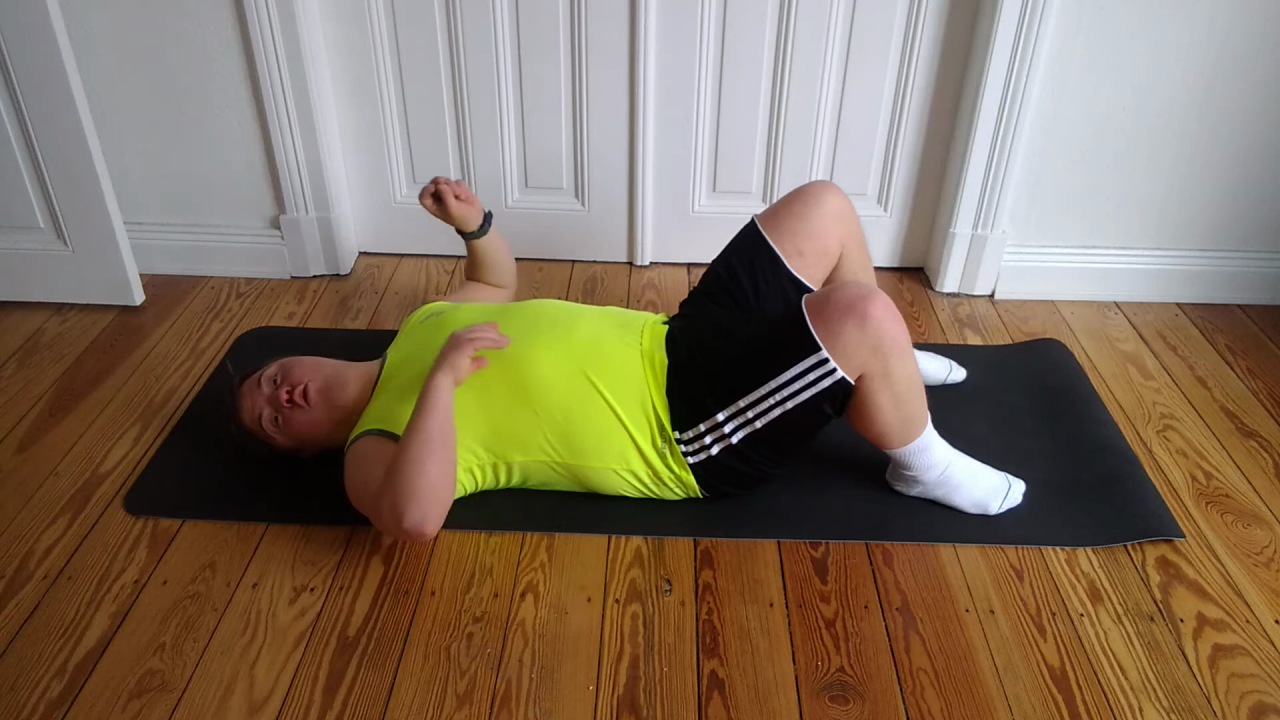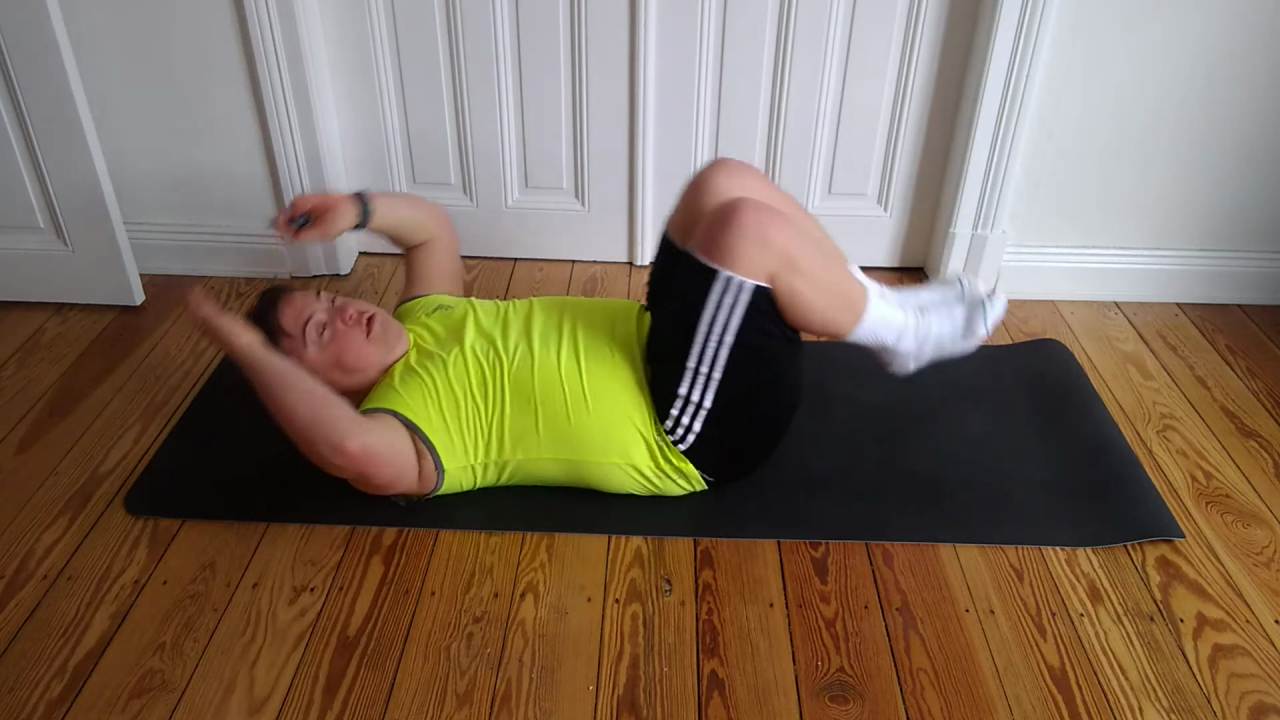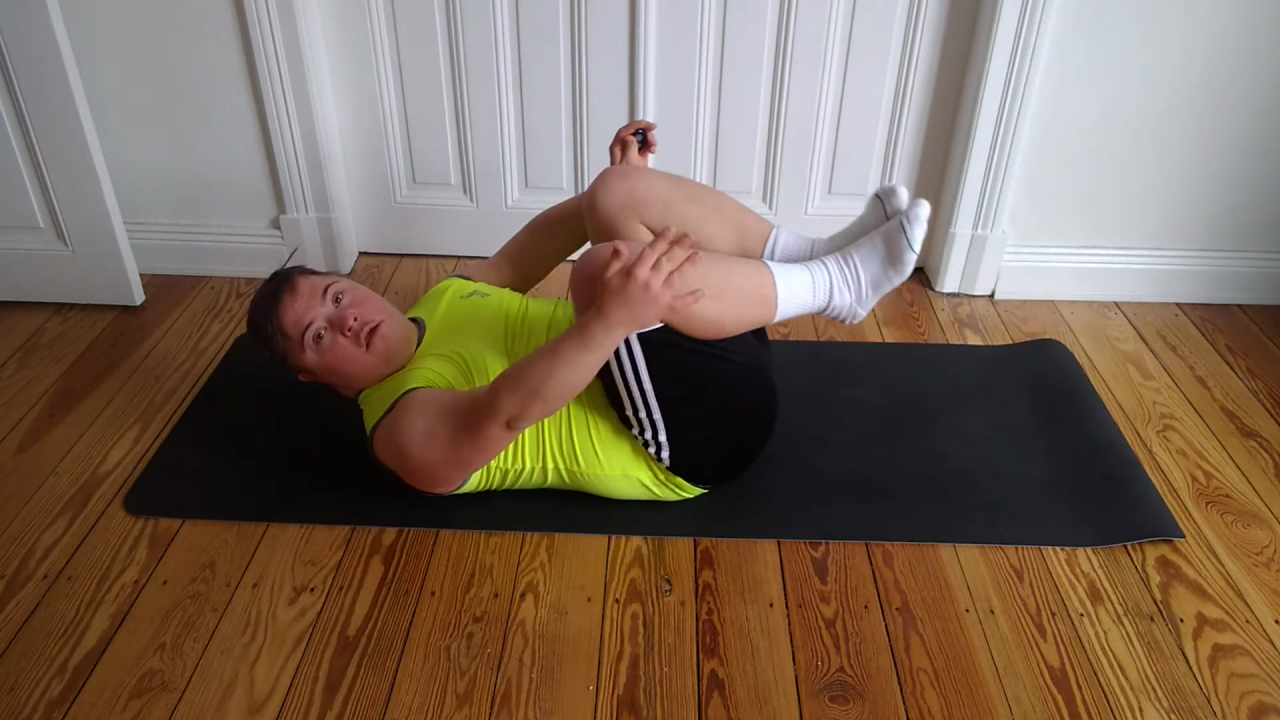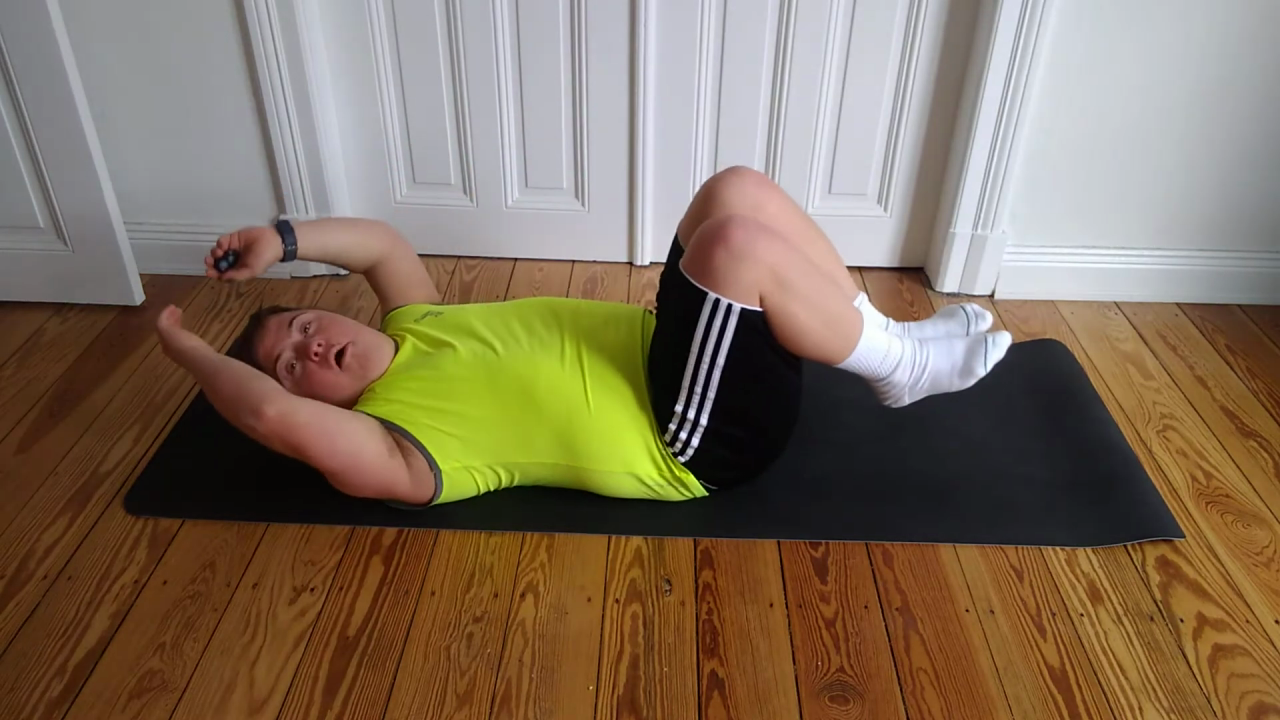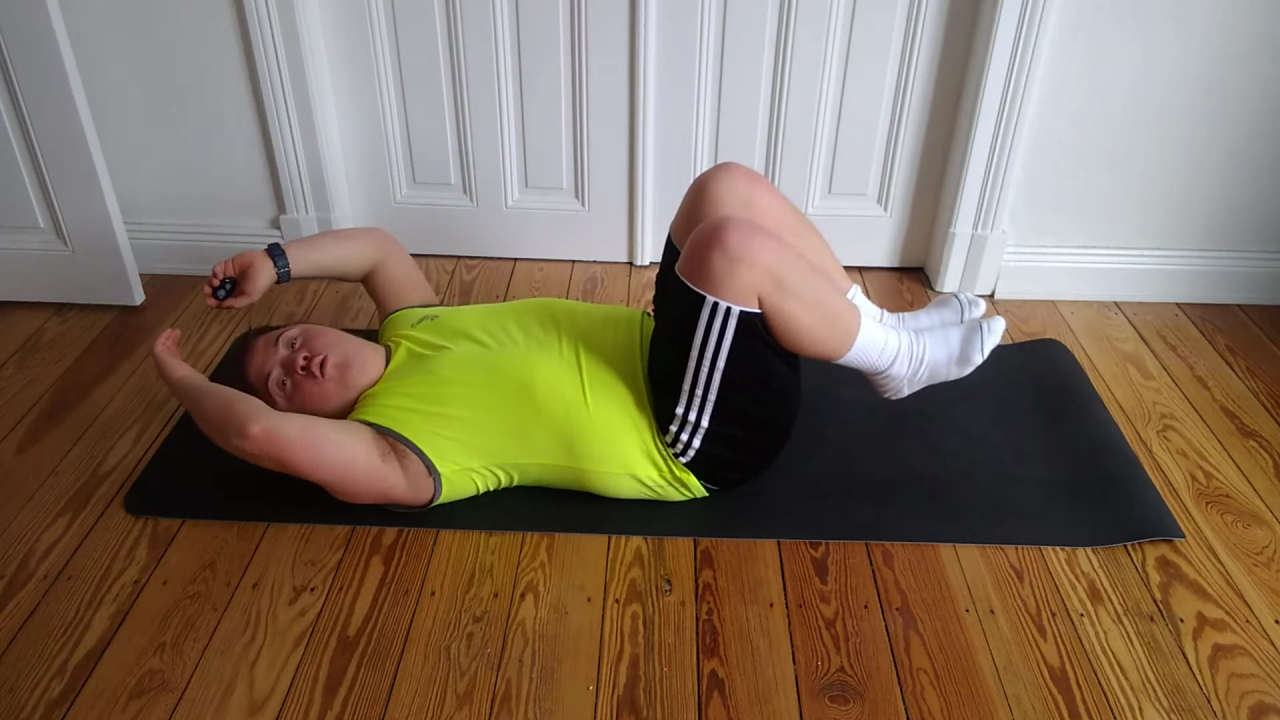
dt=1s
person 1, frame 1
left shoulder: (421, 326)
right shoulder: (371, 450)
left elbow: (499, 282)
right elbow: (417, 517)
left wrist: (472, 222)
right wrist: (443, 380)
left hip: (675, 344)
right hip: (692, 439)
left knee: (822, 206)
right knee: (860, 313)
left ankle: (882, 368)
right ankle: (923, 466)
person 1, frame 2
left shoulder: (422, 320)
right shoulder: (391, 422)
left elbow: (426, 230)
right elbow: (342, 447)
left wrist: (356, 209)
right wrist: (250, 350)
left hip: (656, 345)
right hip: (694, 432)
left knee: (727, 185)
right knee: (750, 230)
left ankle: (889, 315)
right ankle: (904, 330)
person 1, frame 3
left shoulder: (442, 302)
right shoulder: (405, 433)
left elbow: (533, 249)
right elbow: (508, 410)
left wrist: (611, 189)
right wrist: (612, 315)
left hip: (715, 365)
right hip: (694, 445)
left knee: (623, 194)
right knee: (607, 276)
left ankle: (818, 260)
right ankle: (835, 286)
person 1, frame 4
left shoulder: (412, 329)
right shoulder: (381, 448)
left elbow: (381, 241)
right elbow: (271, 415)
left wrist: (281, 238)
right wrist: (183, 347)
left hip: (660, 351)
right hip: (696, 440)
left knee: (739, 192)
right knee: (742, 244)
left ankle: (886, 343)
right ankle: (902, 368)
person 1, frame 5
left shoulder: (410, 333)
right shoulder: (380, 451)
left elbow: (377, 247)
right elbow: (259, 434)
left wrist: (273, 262)
right wrist: (179, 376)
left hip: (658, 348)
right hip: (693, 438)
left knee: (729, 188)
right knee: (737, 247)
left ankle: (879, 333)
right ankle: (902, 358)
